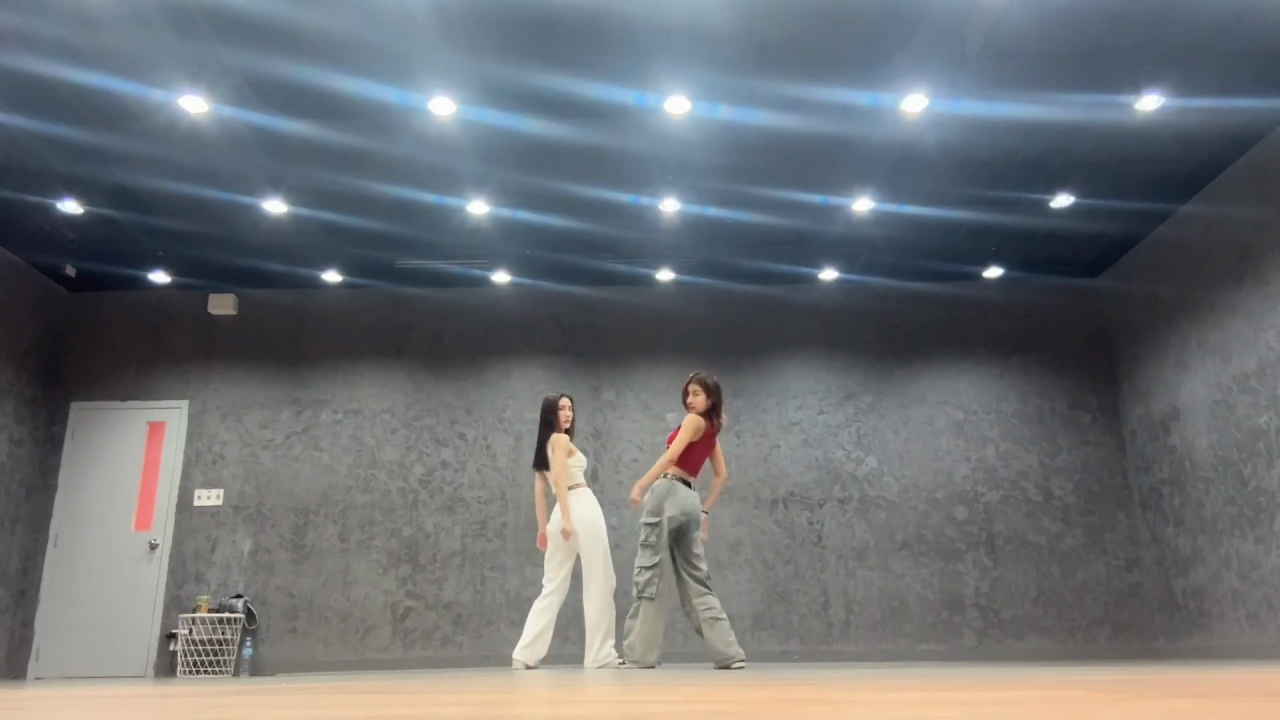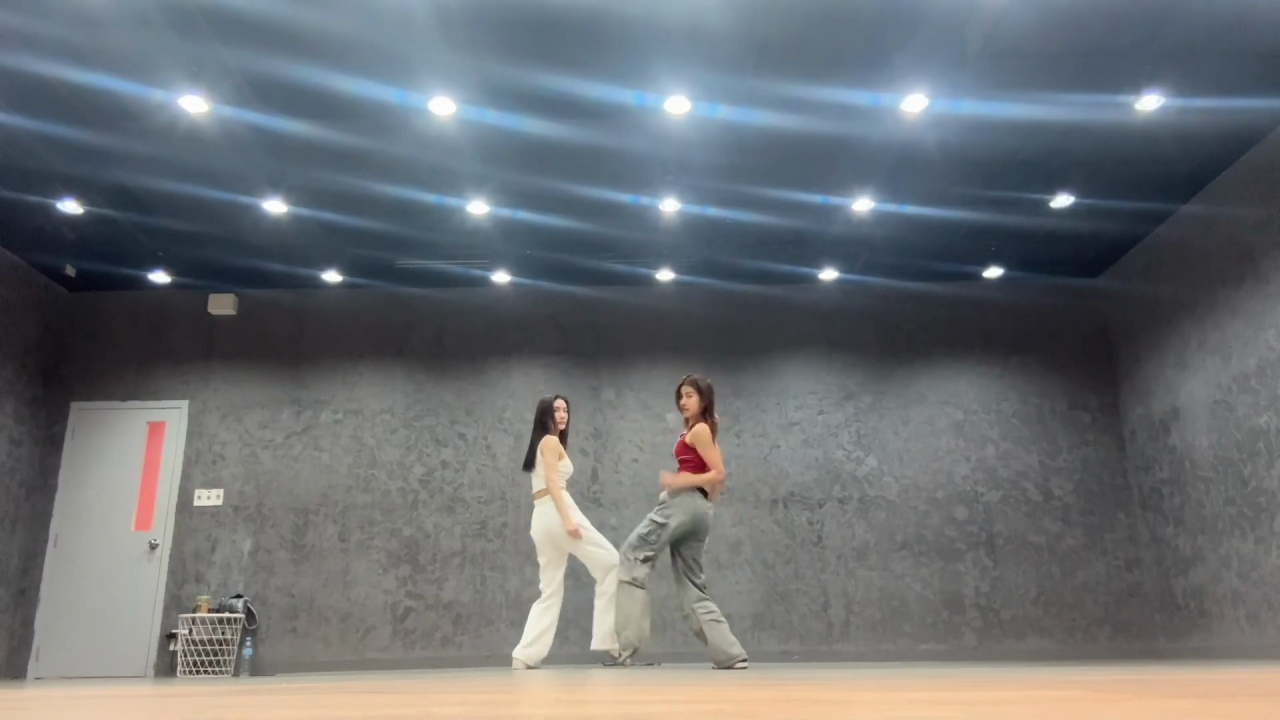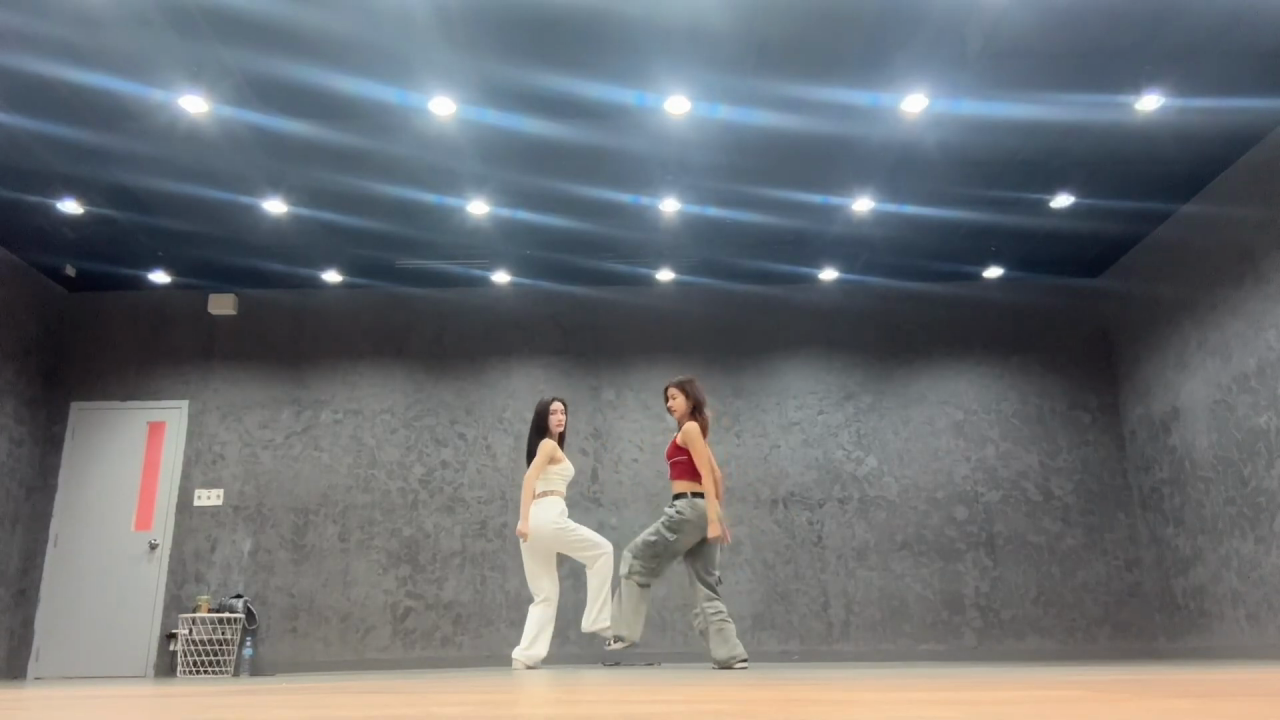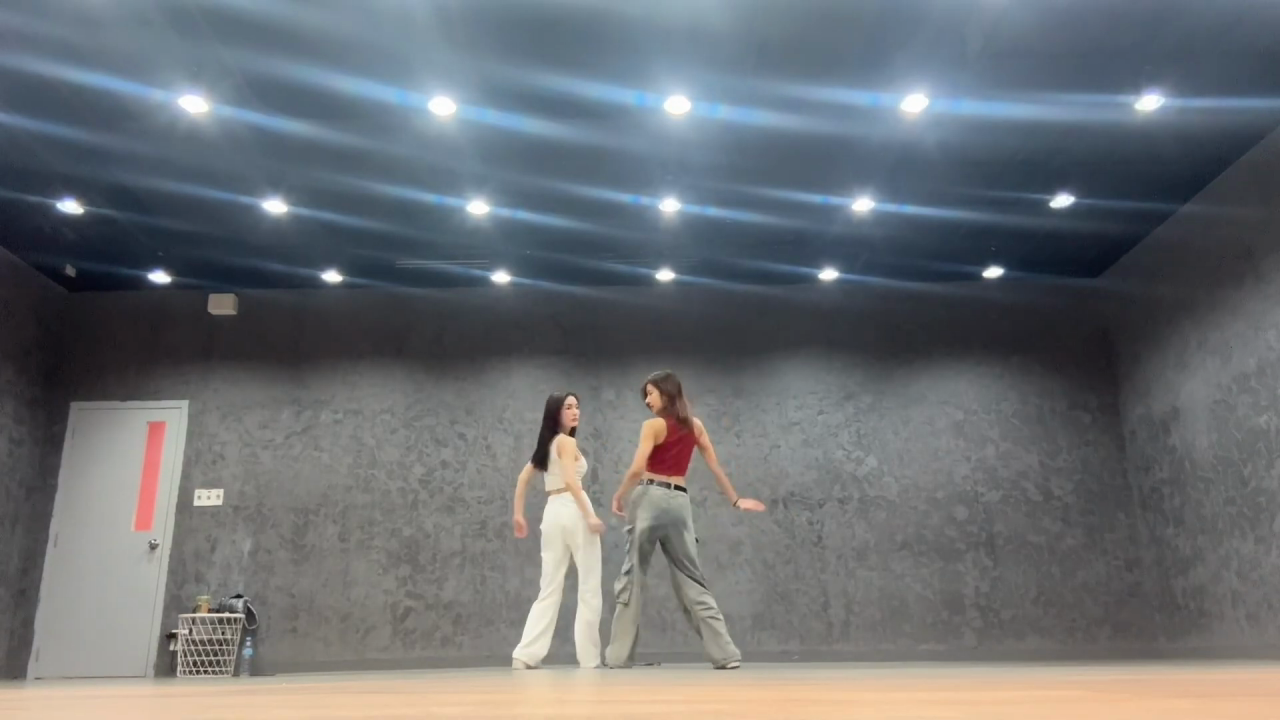
dt=0.3s
person 1, frame 1
left shoulder: (694, 421)
right shoulder: (711, 430)
left elbow: (672, 455)
right elbow: (722, 474)
left wrist: (642, 484)
right wrist: (704, 510)
left hip: (668, 494)
right hip: (689, 500)
left knee: (648, 572)
right knee: (695, 582)
left ankle: (640, 653)
right ankle: (728, 653)
person 1, frame 2
left shoulder: (698, 430)
right shoulder: (704, 430)
left elbow: (717, 474)
right elbow: (717, 473)
left wrist: (681, 482)
left hip: (684, 504)
right hip: (699, 509)
left knee: (633, 555)
right knee: (694, 589)
left ankle: (631, 638)
right ankle: (730, 654)
person 1, frame 3
left shoulder: (689, 428)
right shoulder: (696, 430)
left elbow: (707, 475)
right elbow: (716, 475)
left wrist: (714, 519)
right wrist: (714, 518)
left hip: (687, 510)
right hip: (700, 511)
left knee: (635, 559)
right knee: (706, 589)
left ankle: (625, 632)
right ankle: (731, 654)
person 1, frame 4
left shoulder: (653, 425)
right shoulder: (693, 425)
left elbow: (637, 467)
right elbow: (715, 466)
left wrist: (619, 498)
right wrist: (734, 499)
left hip: (647, 499)
right hip: (677, 502)
left knee: (630, 578)
right knee: (691, 581)
left ankle: (618, 655)
right ankle: (725, 654)
person 2, frame 1
left shoulder: (546, 445)
right shoulder: (561, 439)
left elbow: (540, 489)
right elbow: (560, 476)
left wrist: (543, 527)
right wrist: (567, 518)
left hip: (561, 517)
right hip: (581, 511)
left knee: (553, 588)
right knee: (600, 584)
left ankle: (524, 655)
right ankle: (600, 655)
person 2, frame 2
left shoulder: (541, 445)
right shoulder: (550, 441)
right elbow: (552, 484)
right wrist: (568, 519)
left hip: (541, 522)
right hip: (554, 518)
left knee: (550, 593)
right knee: (610, 565)
left ankle: (525, 654)
right ankle: (607, 638)
person 2, frame 3
left shoulder: (548, 448)
right shoulder: (548, 445)
right elbow: (529, 480)
right wrist: (524, 519)
left hip: (539, 520)
right hip: (547, 518)
left knee: (544, 596)
right knee: (602, 551)
left ankle: (525, 655)
right ankle: (599, 619)
person 2, frame 4
left shoulder: (545, 444)
right shoulder: (569, 443)
left elbow: (522, 480)
right elbow: (571, 479)
left wrist: (518, 515)
right wrist: (589, 514)
left hip: (551, 513)
right hip: (575, 512)
left knee: (550, 591)
right knee: (590, 588)
left ankle: (526, 654)
right ankle: (589, 656)
